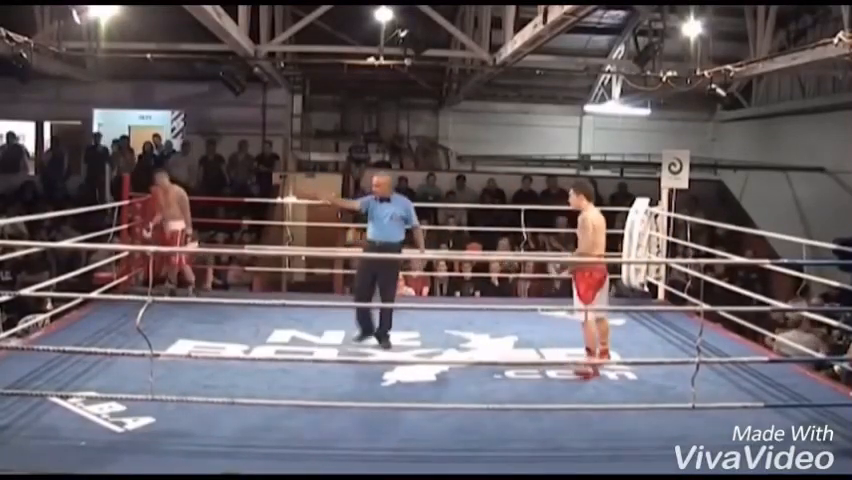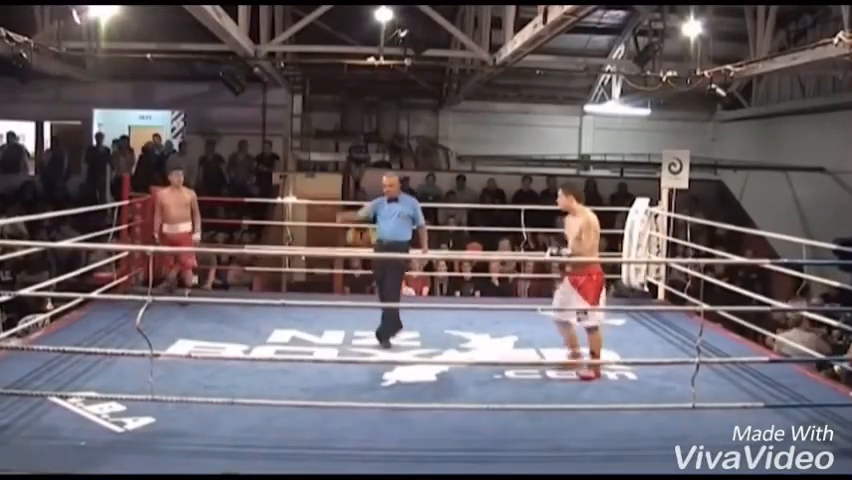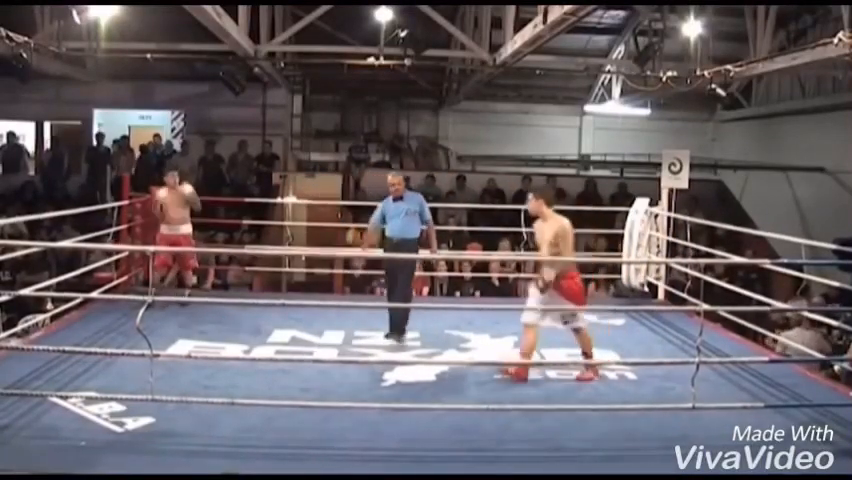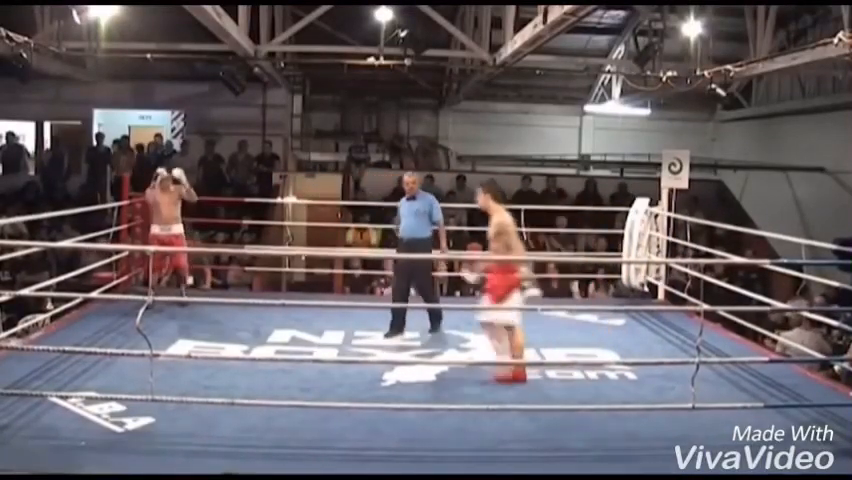
dt=0.3s
person 1, frame 1
left shoulder: (586, 217)
right shoulder: (597, 215)
left elbow: (584, 249)
right wrist: (572, 262)
left hip: (589, 270)
right hip: (594, 269)
left knee: (587, 317)
right knee: (598, 314)
left ankle: (592, 363)
right ankle: (603, 354)
person 1, frame 2
left shoulder: (589, 219)
right shoulder: (569, 219)
left elbow: (587, 251)
left wrist: (562, 252)
left hip: (588, 274)
right hip: (572, 273)
left knee: (590, 322)
right knee: (561, 317)
left ankle: (594, 366)
right ankle: (574, 354)
person 1, frame 3
left shoulder: (562, 225)
right shoulder: (538, 224)
left elbow: (568, 258)
left wrist: (553, 277)
right wrist: (543, 276)
left hip: (565, 280)
right hip: (545, 279)
left knee: (576, 326)
right knee: (528, 321)
left ankle: (591, 366)
right ankle: (521, 369)
person 1, frame 4
left shoulder: (501, 218)
right shoulder: (498, 217)
left elbow: (516, 248)
left wrist: (524, 274)
right wrist: (479, 268)
left hip: (505, 273)
right hip: (498, 273)
left knee: (490, 318)
right knee: (511, 323)
left ankle: (516, 366)
right ankle: (517, 368)
person 2, frame 1
left shoulder: (404, 203)
right shoulder: (370, 201)
left elbow: (415, 227)
right elbow: (352, 204)
left wrist: (421, 249)
right wrist: (333, 201)
left hip: (391, 251)
right hip: (370, 249)
left knee: (387, 295)
right knee: (361, 290)
left ankle: (383, 334)
right ankle: (366, 328)
person 2, frame 2
left shoulder: (411, 203)
right shoulder: (379, 203)
left elbow: (421, 226)
right elbow: (361, 214)
left wrist: (424, 247)
right wrist: (345, 217)
left hip: (399, 250)
right hip: (380, 248)
left knee: (392, 293)
right knee: (383, 292)
left ankle: (384, 334)
right ankle: (394, 324)
person 2, frame 3
left shoulder: (417, 199)
right shoulder: (385, 204)
left elbow: (428, 222)
right elbow: (373, 226)
left wrist: (433, 243)
right wrist: (366, 245)
left hip: (409, 246)
right hip: (390, 246)
left knee: (404, 288)
right knee: (392, 288)
left ankle: (399, 329)
right ankle: (395, 325)
person 2, frame 4
left shoulder: (429, 200)
right shoulder: (402, 203)
left elbow: (439, 223)
left wrist: (443, 243)
left hip: (421, 246)
right hip: (403, 245)
left knee: (425, 287)
right knee: (399, 288)
left ankle: (436, 319)
right ankle: (396, 326)
person 3, frame 1
left shoulder: (178, 192)
right shoulder: (158, 193)
left elbow: (186, 212)
right elbow: (161, 213)
left wrist: (189, 232)
right wrist: (151, 225)
left hip: (178, 229)
right hip: (167, 229)
left knee: (178, 260)
right knee: (170, 261)
left ankle: (191, 287)
right ankle: (172, 289)
person 3, frame 2
left shoulder: (190, 194)
right shoulder: (161, 194)
left elbow: (196, 213)
right elbow: (158, 215)
left wrist: (197, 229)
right wrist: (156, 233)
left hip: (185, 232)
right hip: (167, 232)
left knee: (186, 264)
right knee: (167, 264)
left ankle: (187, 293)
right ankle: (169, 286)
person 3, frame 3
left shoulder: (186, 191)
right shoulder: (160, 193)
left elbow: (198, 207)
right elbow: (156, 213)
left wrist: (192, 196)
right wrist: (157, 201)
left hip: (184, 232)
right hip: (165, 232)
left knee: (187, 265)
right knee: (159, 264)
left ankle: (187, 294)
person 3, frame 4
left shoulder: (178, 190)
right shoulder: (153, 190)
left elbow: (193, 199)
right elbow: (149, 200)
left wrist: (184, 182)
right wrist: (155, 182)
left hip: (176, 232)
right hip: (157, 233)
left knee: (181, 264)
right knee: (155, 266)
left ankle: (183, 287)
